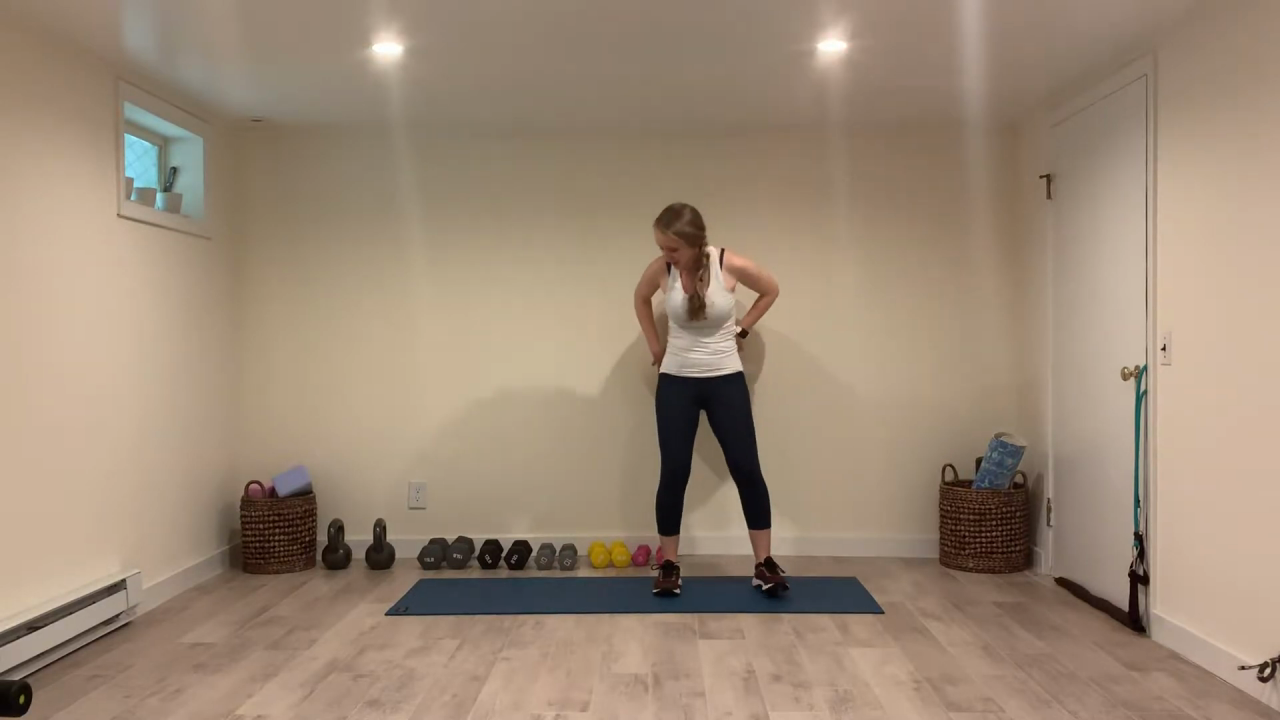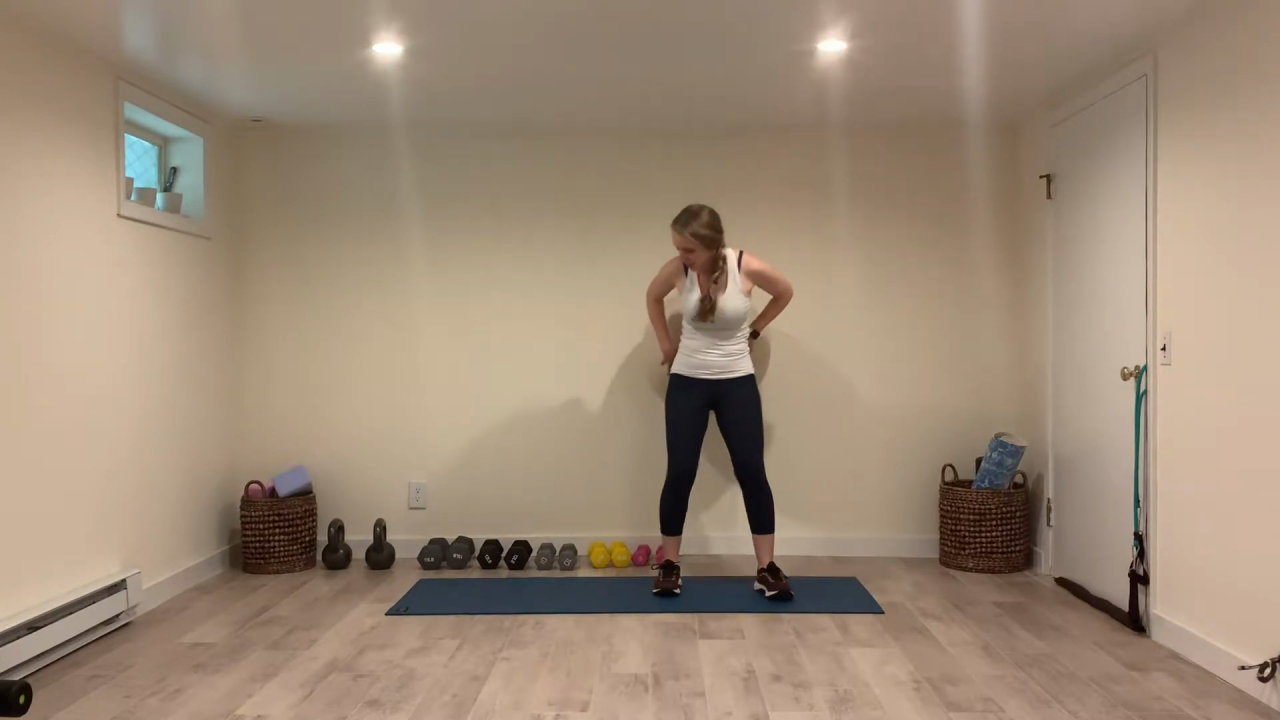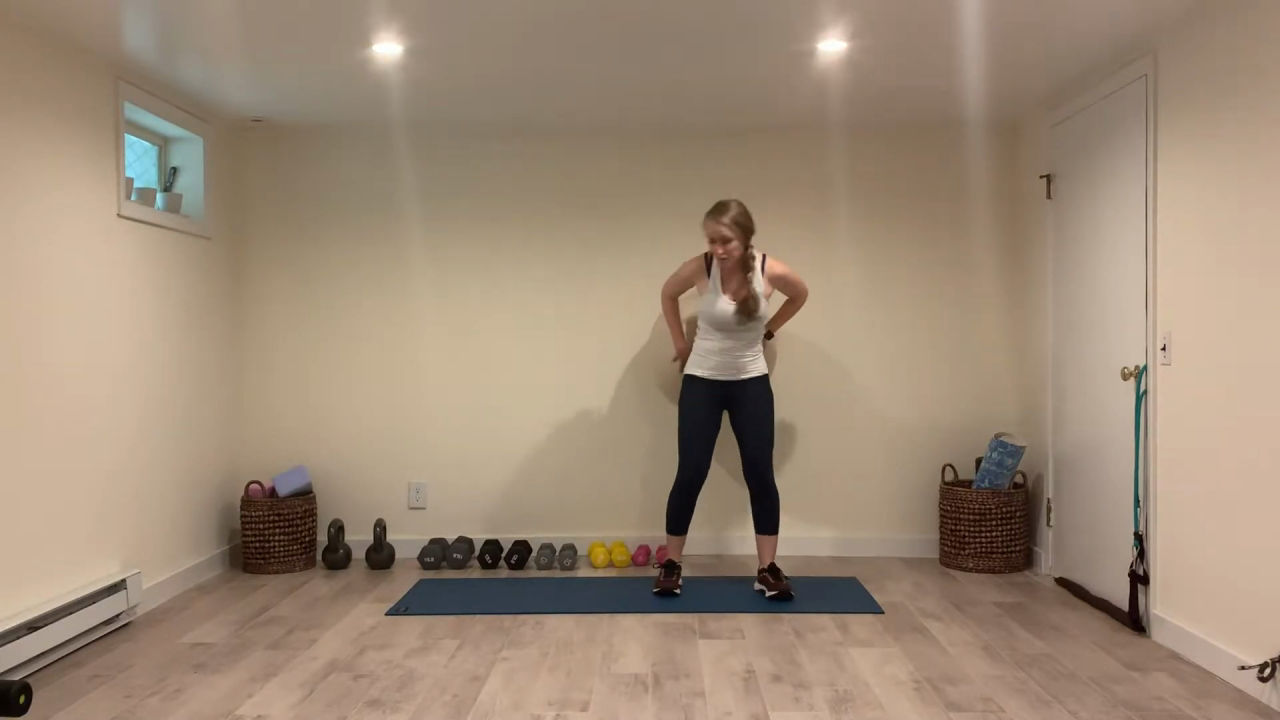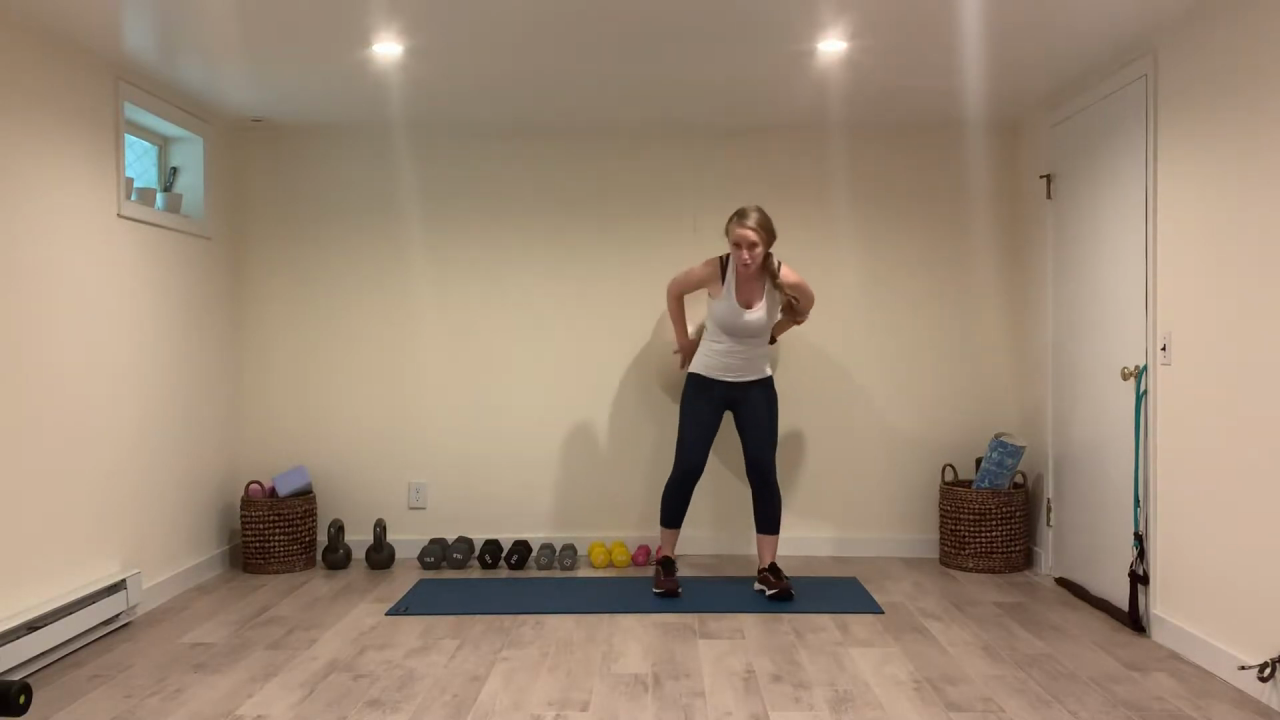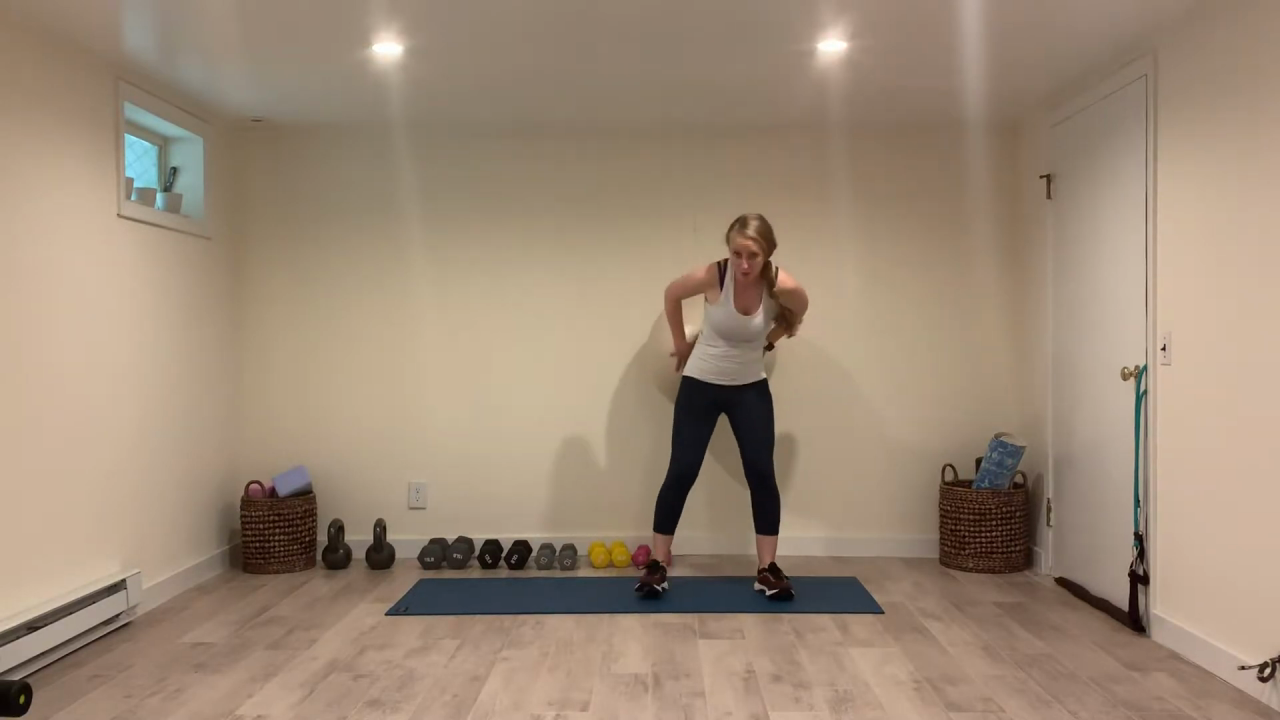
dt=0.2s
person 1, frame 1
left shoulder: (732, 265)
right shoulder: (660, 269)
left elbow: (770, 290)
right elbow: (640, 299)
left wrist: (741, 331)
right wrist: (655, 345)
left hip: (726, 379)
right hip: (676, 382)
left knee: (747, 469)
right knee: (674, 473)
left ankle: (764, 563)
right ankle: (668, 565)
person 1, frame 2
left shoulder: (750, 268)
right shoulder: (677, 270)
left elbow: (784, 294)
right elbow: (653, 297)
left wrist: (751, 332)
right wrist: (666, 344)
left hip: (737, 382)
right hip: (687, 382)
left knee: (752, 473)
right knee: (680, 473)
left ankle: (767, 568)
right ankle: (669, 564)
person 1, frame 3
left shoulder: (773, 271)
right shoulder: (699, 268)
left elbow: (800, 297)
right elbow: (668, 293)
left wrist: (765, 332)
right wrist: (680, 342)
left hip: (752, 383)
right hip: (702, 382)
left knee: (760, 473)
right knee: (691, 473)
left ankle: (767, 569)
right ankle: (671, 564)
person 1, frame 4
left shoulder: (786, 279)
right shoulder: (712, 271)
left elbow: (805, 305)
right elbow: (673, 290)
right wrist: (684, 339)
left hip: (756, 386)
right hip: (706, 382)
left knee: (763, 473)
right knee: (686, 468)
left ankle: (768, 569)
right ankle: (666, 560)
person 1, frame 5
left shoulder: (784, 286)
right shoulder: (710, 276)
left elbow: (799, 310)
right elbow: (671, 295)
left wrist: (767, 342)
right wrist: (681, 343)
left hip: (751, 388)
right hip: (701, 385)
left knee: (762, 474)
right knee: (681, 472)
left ankle: (767, 569)
right ankle: (657, 564)
